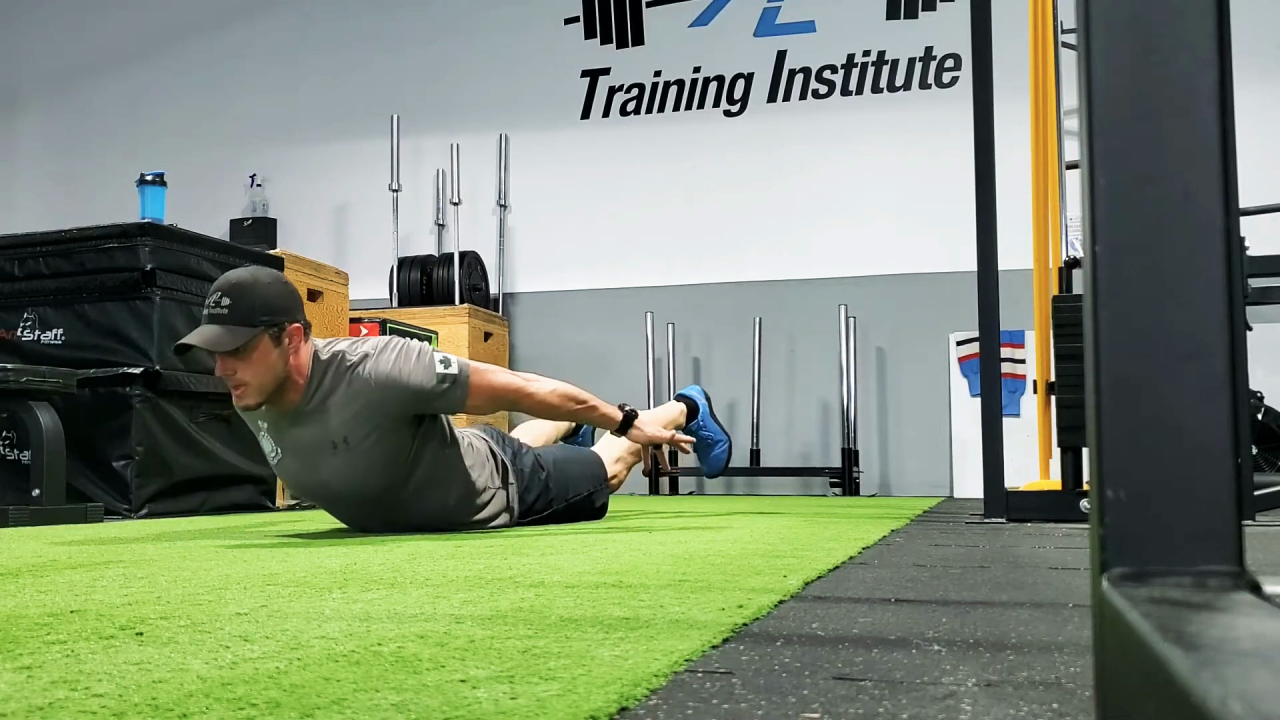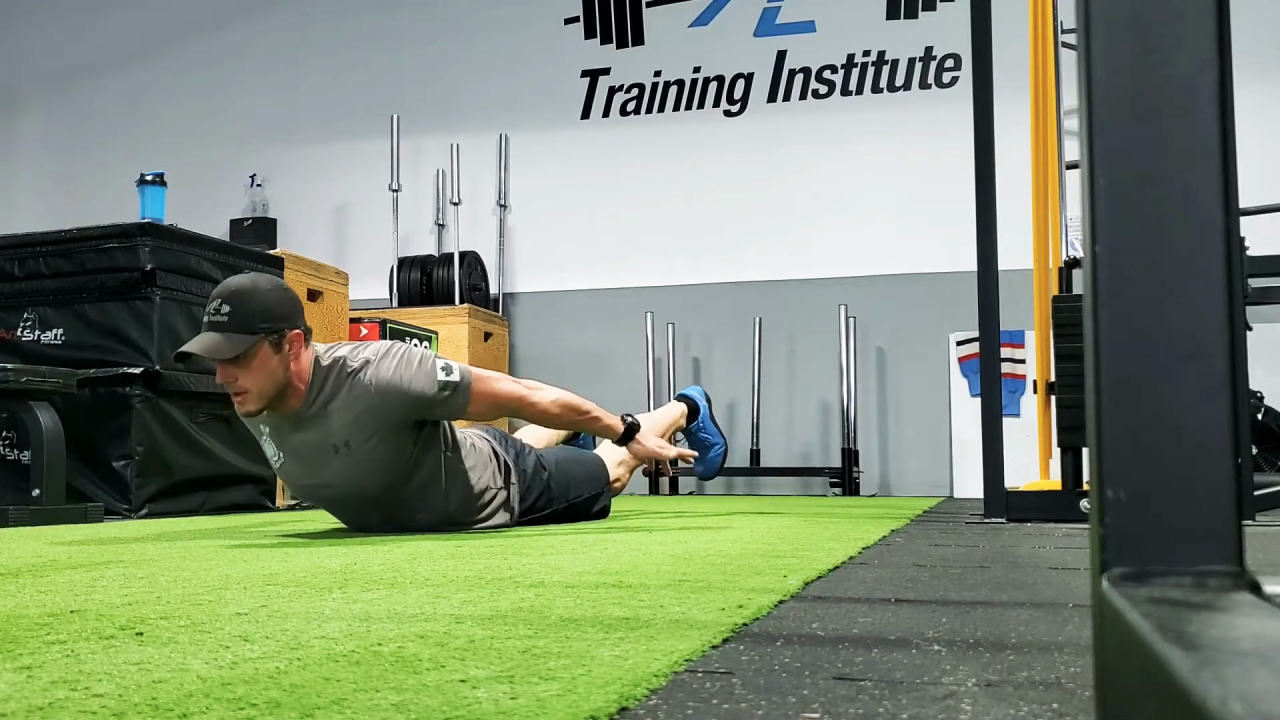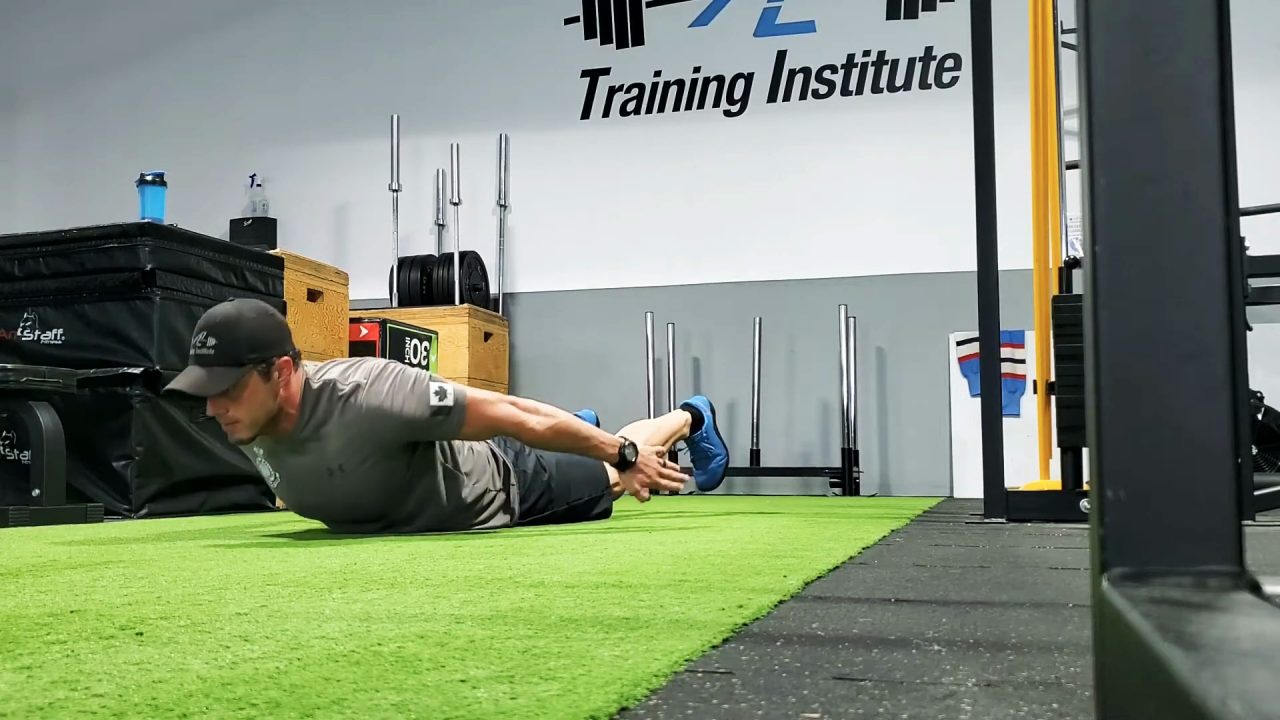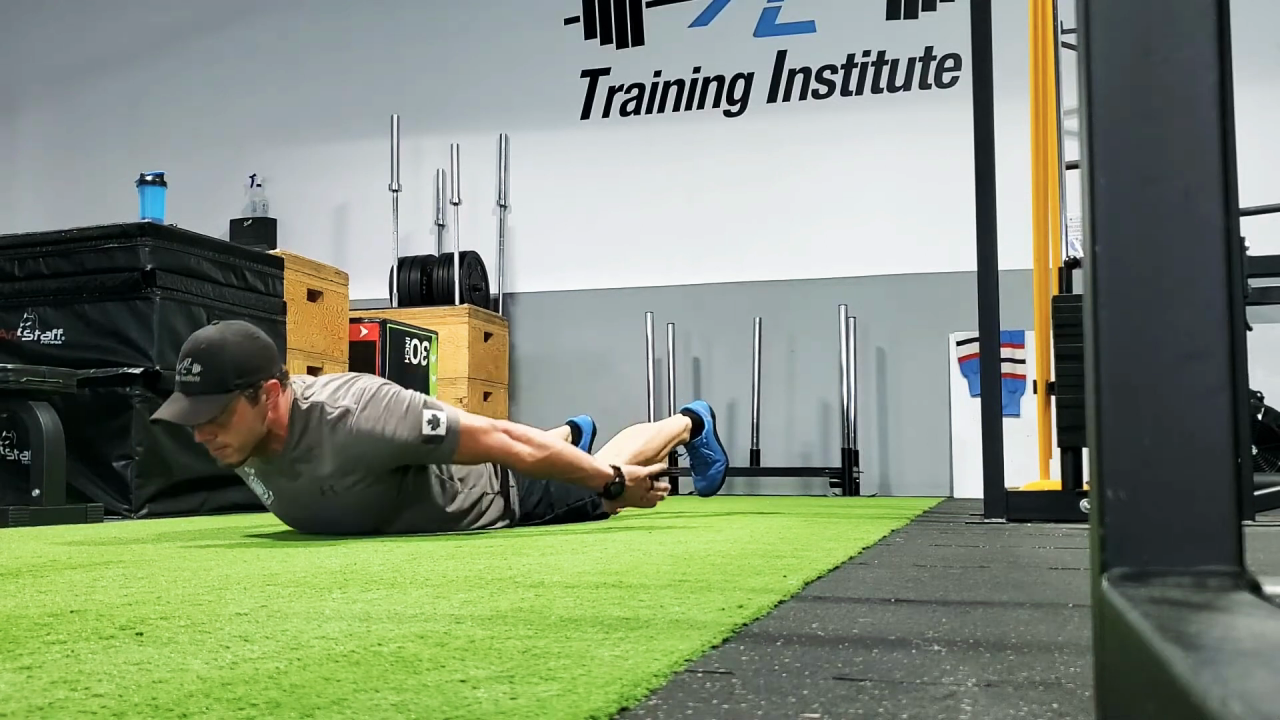
dt=0.2s
person 1, frame 1
left shoulder: (375, 371)
right shoulder: (251, 403)
left elbow: (516, 386)
left wrist: (627, 422)
left hip: (497, 497)
left knee: (607, 469)
left ankle: (683, 410)
right ankle: (570, 424)
person 1, frame 2
left shoulder: (375, 377)
right shoulder: (254, 406)
left elbow: (516, 393)
left wrist: (627, 433)
left hip: (499, 497)
left knee: (610, 472)
left ankle: (686, 410)
right ankle: (569, 423)
person 1, frame 3
left shoulder: (364, 398)
right shoulder: (249, 420)
left elbow: (512, 414)
left wrist: (625, 459)
left hip: (498, 496)
left knee: (604, 477)
left ankle: (690, 420)
right ankle: (578, 423)
person 1, frame 4
left shoulder: (355, 418)
right shoulder: (240, 430)
left elbow: (502, 439)
left wrist: (615, 485)
left hip: (494, 497)
right hip: (443, 466)
left knee: (607, 473)
left ankle: (690, 424)
right ankle: (570, 431)
